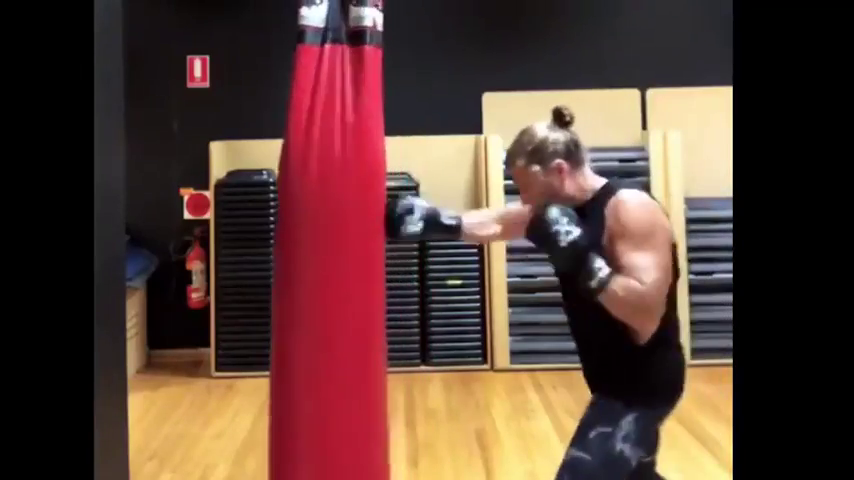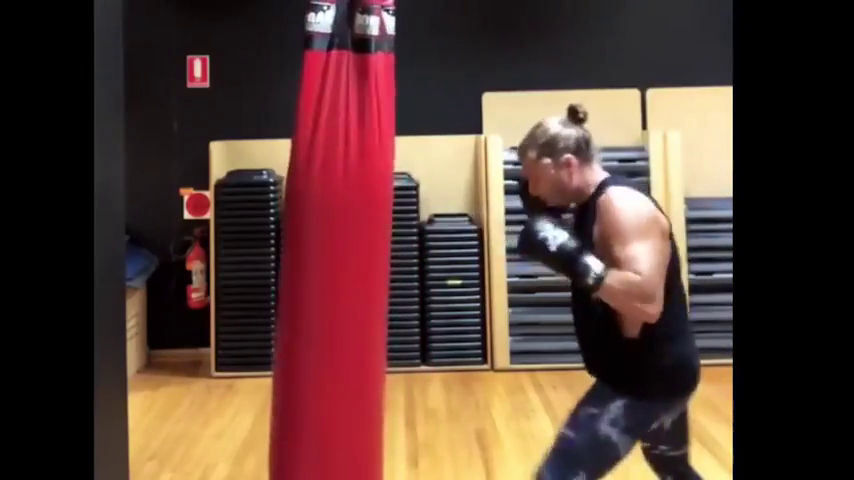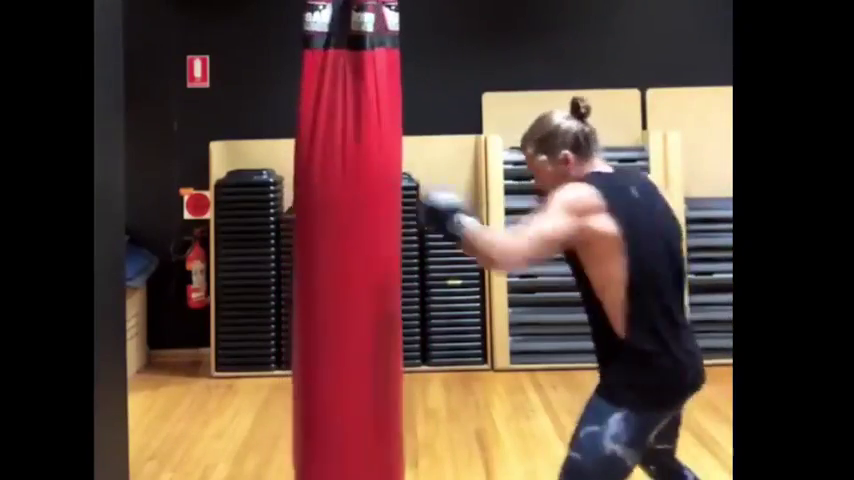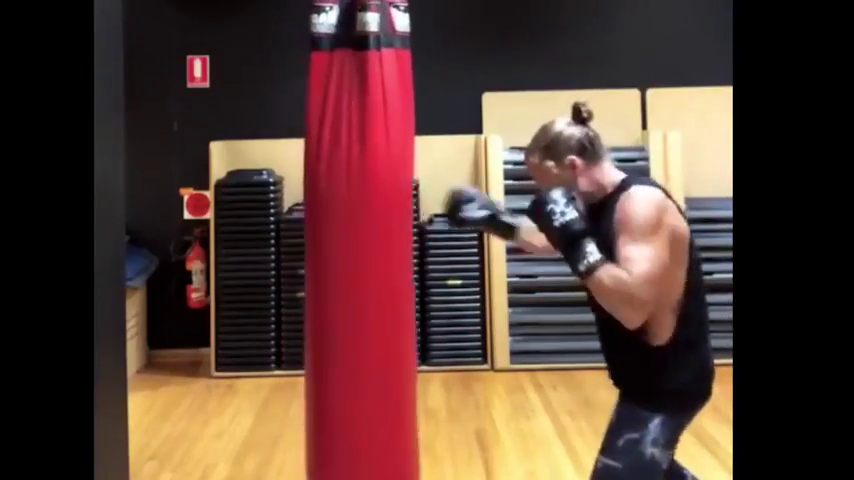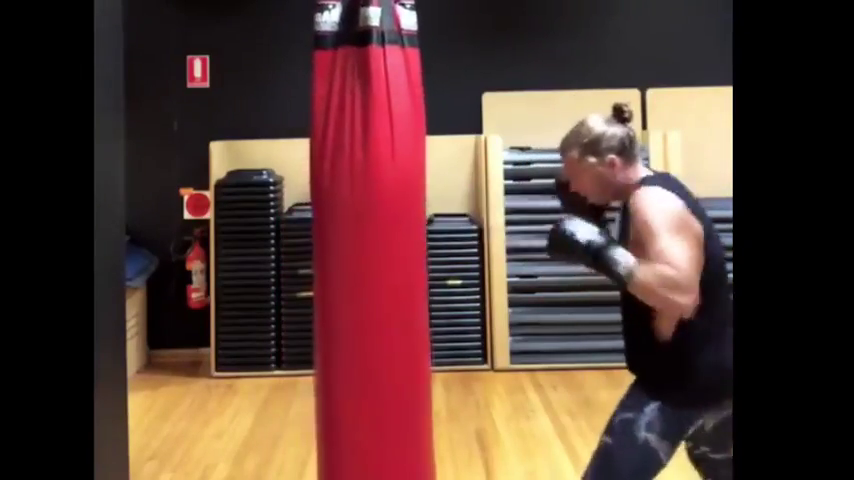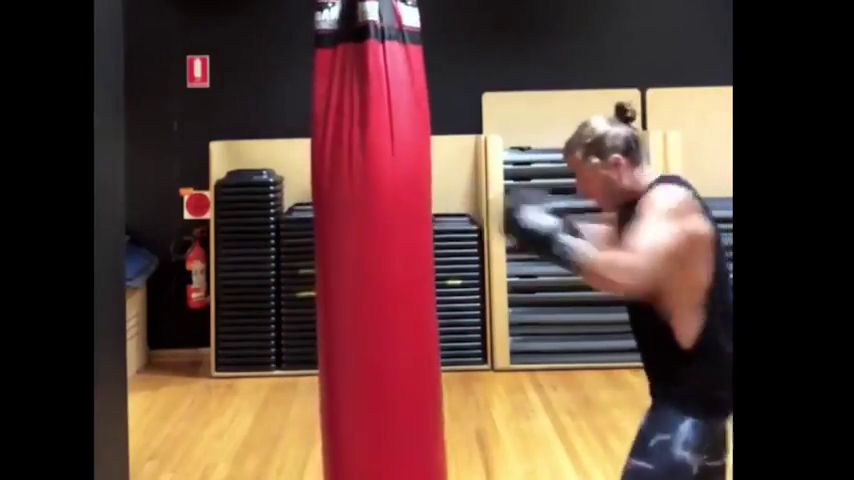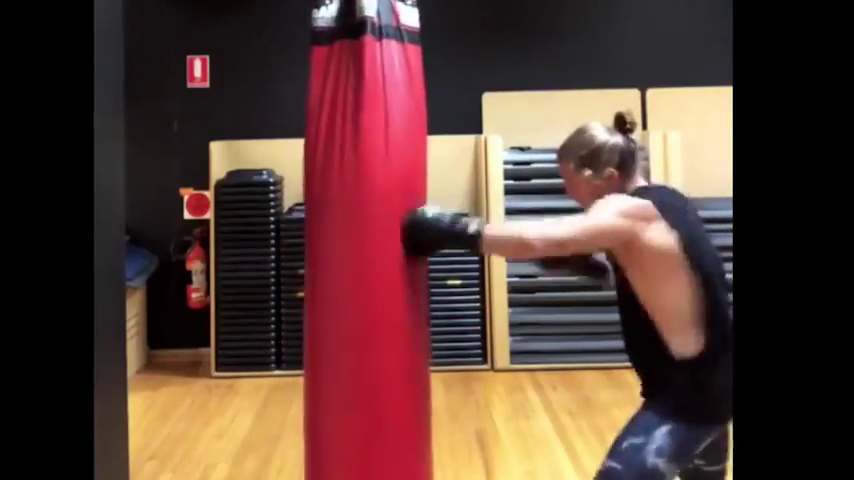
dt=0.3s
person 1, frame 1
left shoulder: (630, 209)
right shoulder: (562, 204)
left elbow: (645, 311)
right elbow: (496, 223)
left wrist: (583, 259)
right wrist: (433, 220)
left hip: (640, 380)
right hip: (627, 377)
person 1, frame 2
left shoulder: (620, 204)
right shoulder: (594, 204)
left elbow: (648, 300)
left wrist: (574, 258)
right wrist: (546, 221)
left hip: (640, 375)
right hip: (673, 367)
person 1, frame 3
left shoulder: (581, 201)
right shoulder: (637, 187)
left elbow: (506, 254)
left wrist: (454, 219)
left hip: (639, 377)
right hip: (675, 364)
person 1, frame 4
left shoulder: (643, 205)
right shoulder: (600, 200)
left elbow: (634, 307)
right elbow: (553, 243)
left wrist: (576, 240)
right wrist: (494, 219)
left hip: (666, 381)
right hip: (656, 374)
person 1, frame 5
left shoulder: (652, 202)
right shoulder: (652, 193)
left elbow: (680, 293)
right elbow: (634, 265)
left wrist: (604, 254)
right wrist: (588, 231)
left hip: (677, 377)
right hip: (708, 369)
person 1, frame 6
left shoulder: (666, 201)
right shoulder: (643, 201)
left elbow: (626, 275)
right elbow: (603, 239)
left wrist: (555, 239)
left hip: (698, 381)
right hip: (705, 373)
person 1, frame 7
left shoulder: (628, 212)
right shoulder: (660, 203)
left elbow: (541, 240)
left wrist: (457, 230)
left hip: (694, 388)
right hip: (703, 381)
